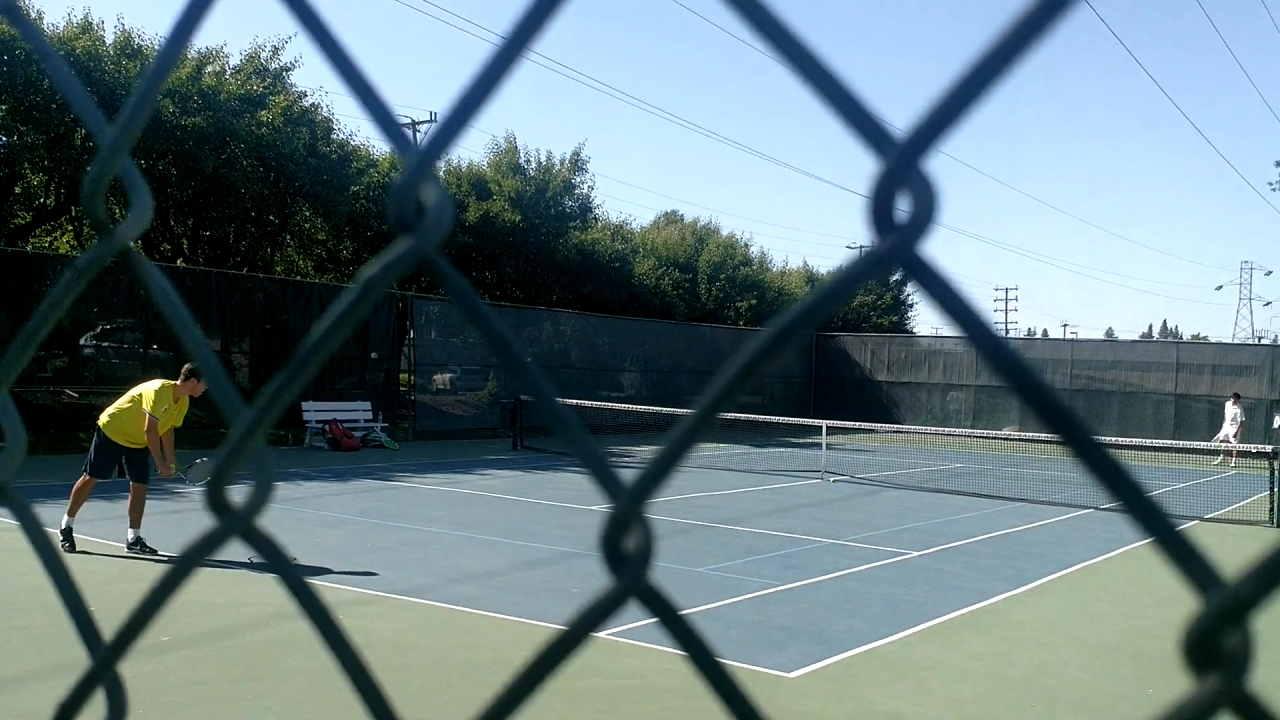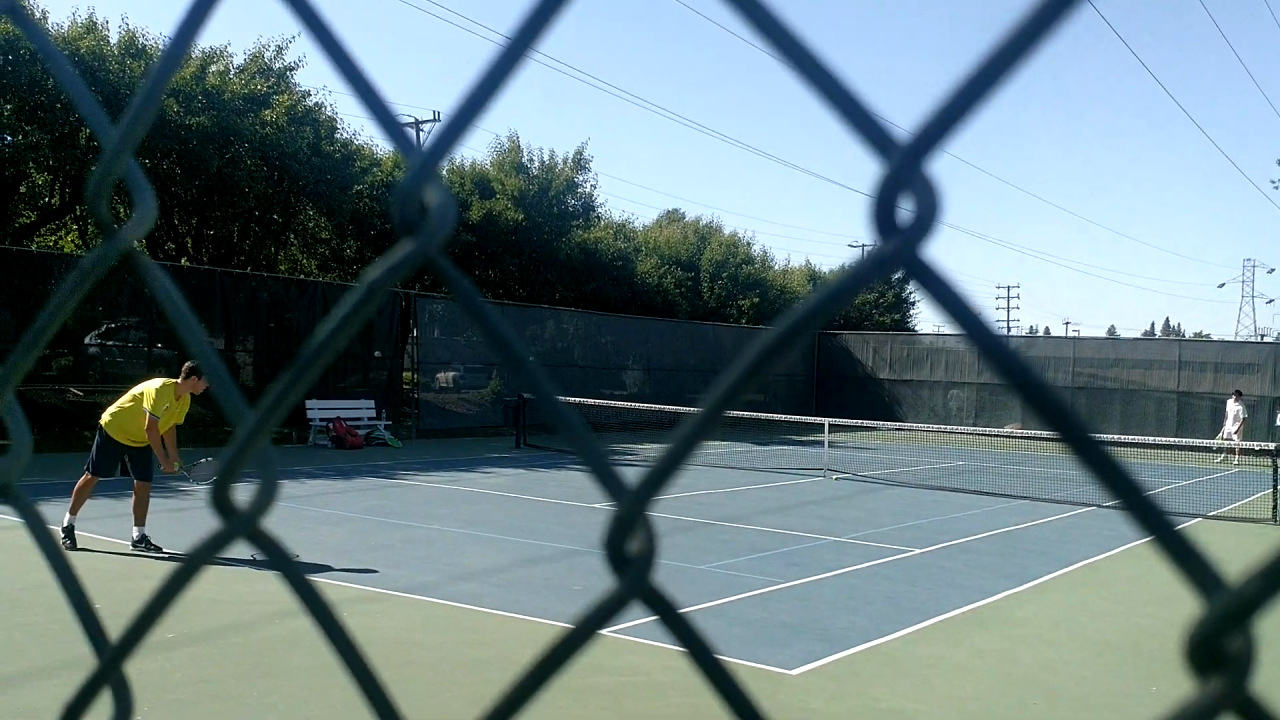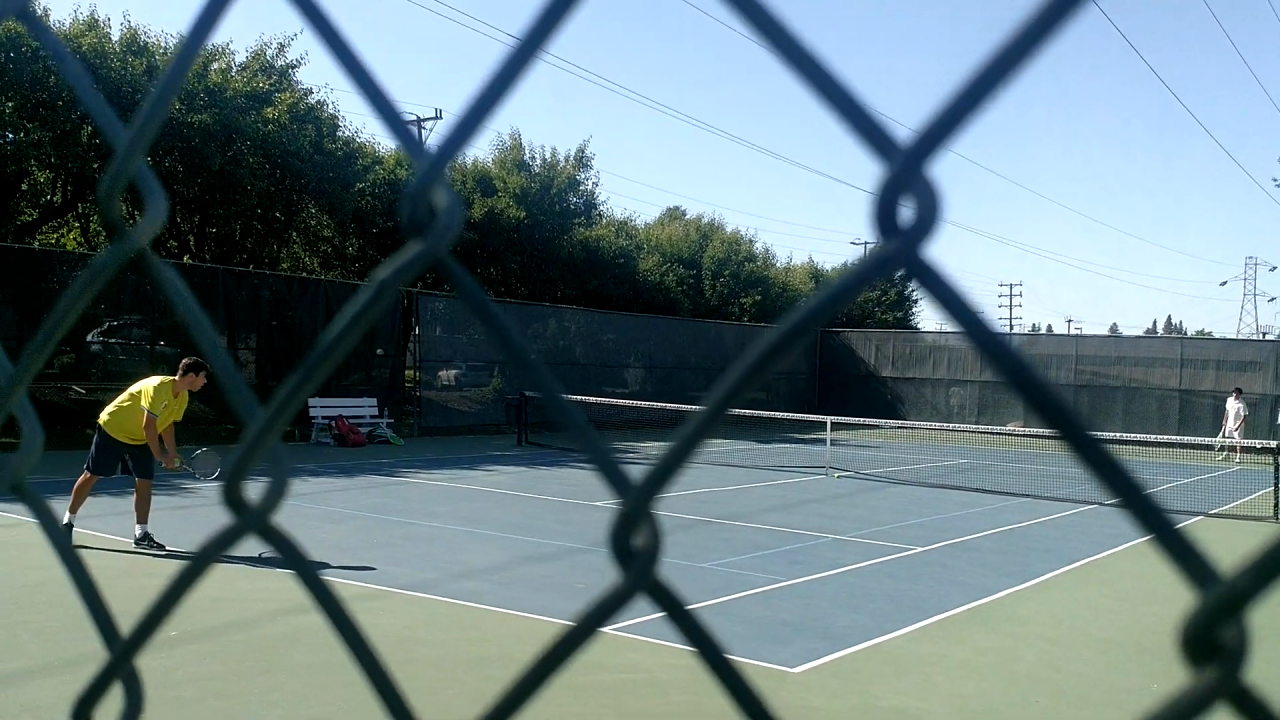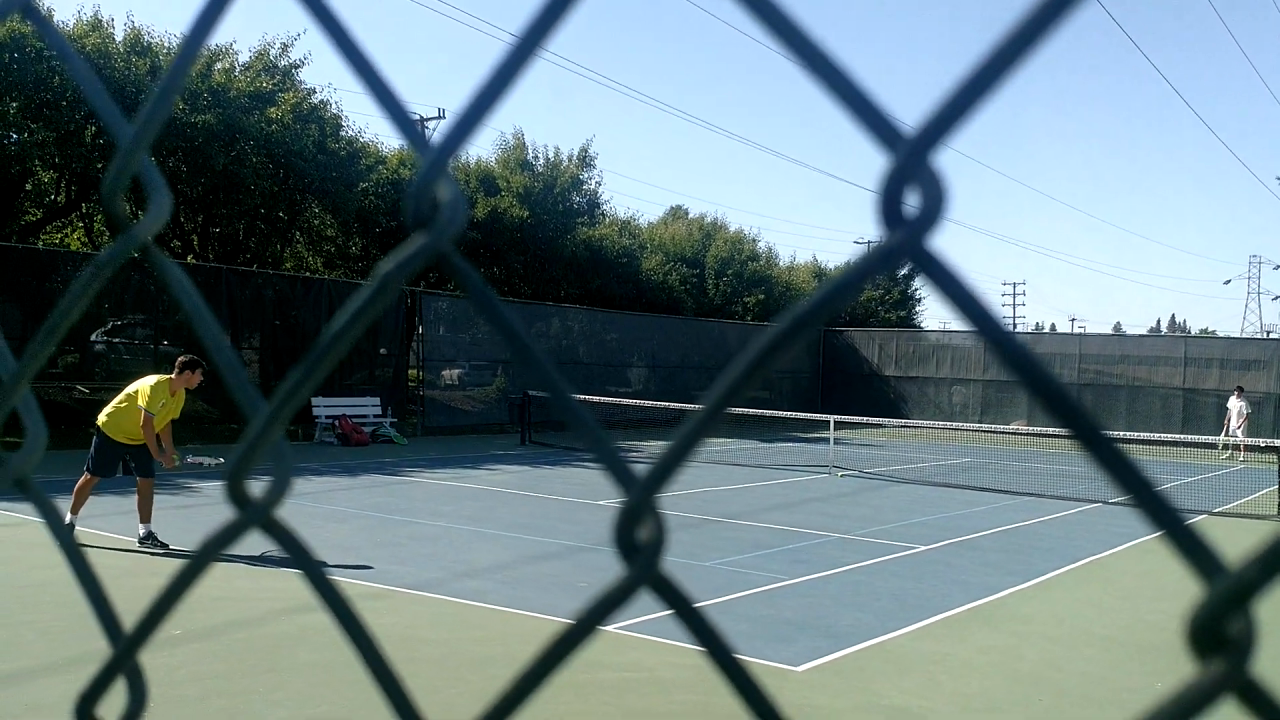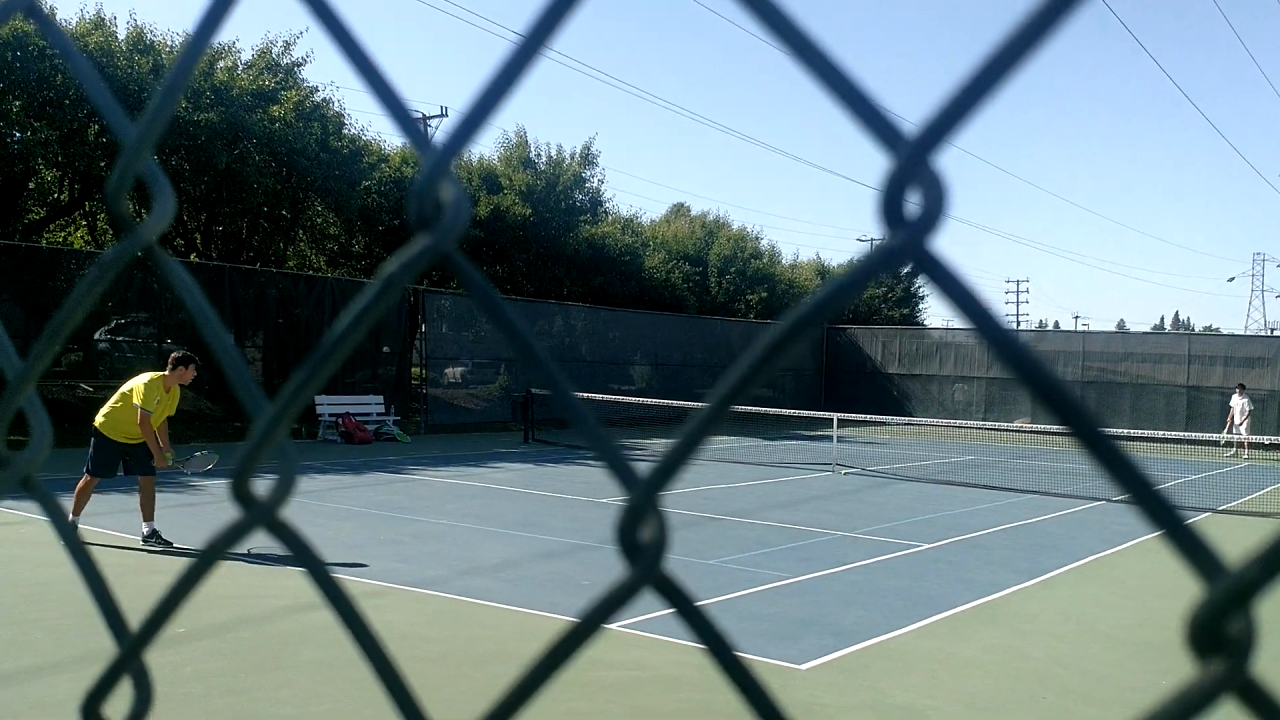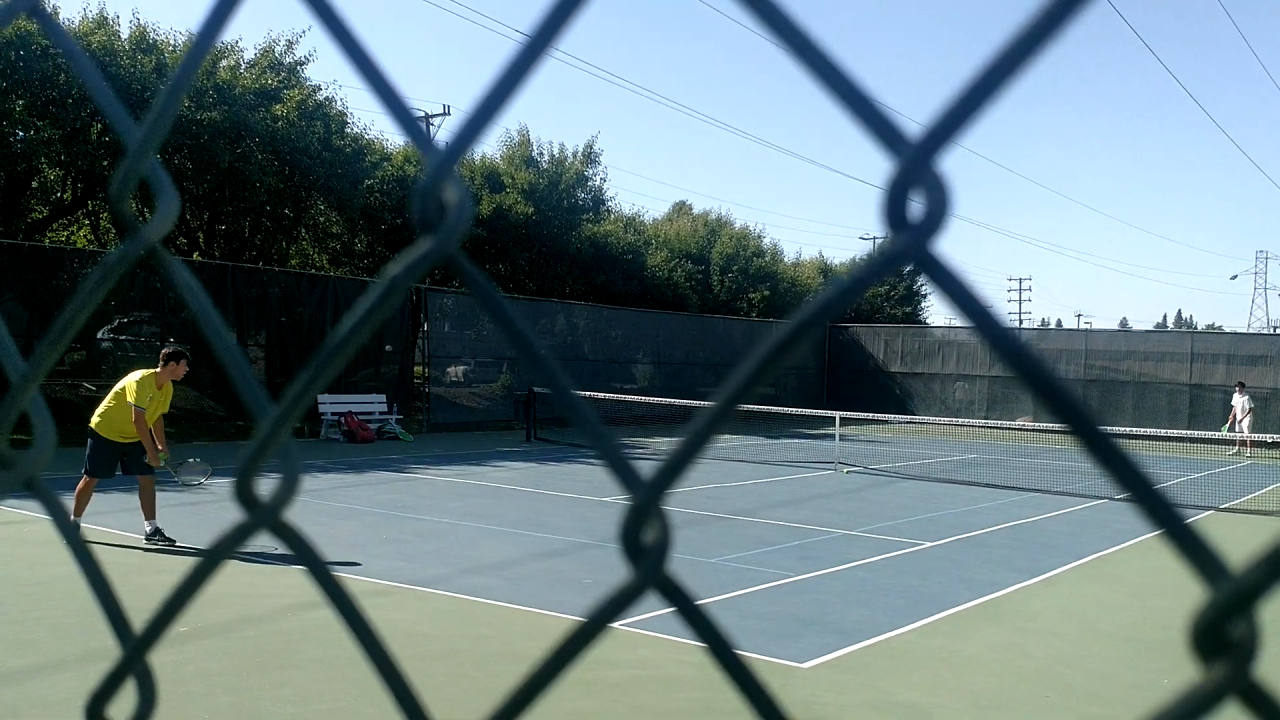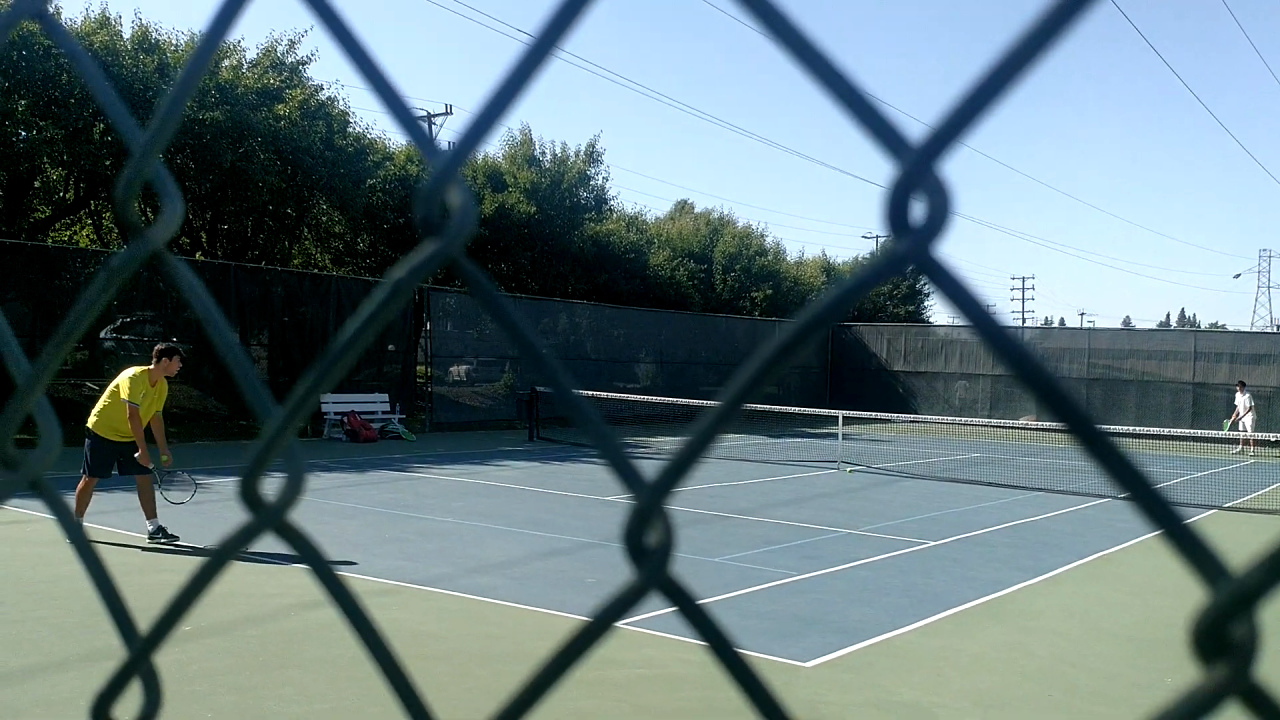
dt=0.1s
person 1, frame 1
left shoulder: (183, 402)
right shoulder: (158, 391)
left elbow: (167, 429)
right elbow: (150, 430)
left wrist: (171, 459)
right wrist: (160, 463)
left hip: (138, 442)
right hip: (111, 432)
left knee: (140, 486)
right knee: (90, 478)
left ankle: (134, 539)
right ankle: (66, 527)
person 1, frame 2
left shoulder: (185, 400)
right shoulder: (159, 389)
left elbow: (169, 427)
right elbow: (150, 428)
left wrist: (173, 457)
right wrist: (163, 460)
left hip: (140, 441)
right hip: (113, 431)
left knee: (144, 485)
right knee: (91, 477)
left ankle: (139, 537)
right ankle: (68, 524)
person 1, frame 3
left shoulder: (183, 397)
right shoulder: (157, 387)
left elbow: (167, 424)
right elbow: (148, 426)
left wrist: (173, 453)
right wrist: (159, 456)
left hip: (140, 439)
right hip: (112, 430)
left knee: (145, 482)
right knee: (91, 476)
left ankle: (141, 534)
right ankle: (67, 523)
person 1, frame 4
left shoulder: (179, 395)
right shoulder: (154, 387)
left elbow: (165, 422)
right elbow: (146, 425)
left wrist: (170, 451)
right wrist: (158, 455)
left hip: (138, 439)
right hip: (111, 431)
left knee: (147, 481)
right knee: (91, 477)
left ankle: (145, 533)
right ankle: (69, 523)
person 1, frame 5
left shoulder: (175, 391)
right shoulder: (148, 383)
left elbow: (161, 420)
right elbow: (143, 423)
left wrist: (166, 448)
right wrist: (157, 454)
left hip: (137, 438)
right hip: (109, 432)
left knee: (148, 480)
right knee: (92, 478)
left ankle: (149, 532)
right ankle: (72, 523)
person 1, frame 6
left shoulder: (167, 388)
right shoulder: (140, 381)
left elbow: (156, 417)
right elbow: (138, 420)
left wrist: (162, 447)
right wrist: (151, 453)
left hip: (133, 437)
right hip: (105, 432)
left knee: (147, 479)
right knee: (91, 479)
left ankle: (152, 530)
right ankle: (73, 524)
person 1, frame 7
left shoulder: (162, 386)
right shoulder: (133, 377)
left elbow: (155, 418)
right elbow: (133, 416)
left wrist: (163, 448)
right wrist: (143, 450)
left hip: (130, 437)
right hip: (102, 432)
left knee: (145, 478)
right knee: (90, 479)
left ankle: (155, 529)
